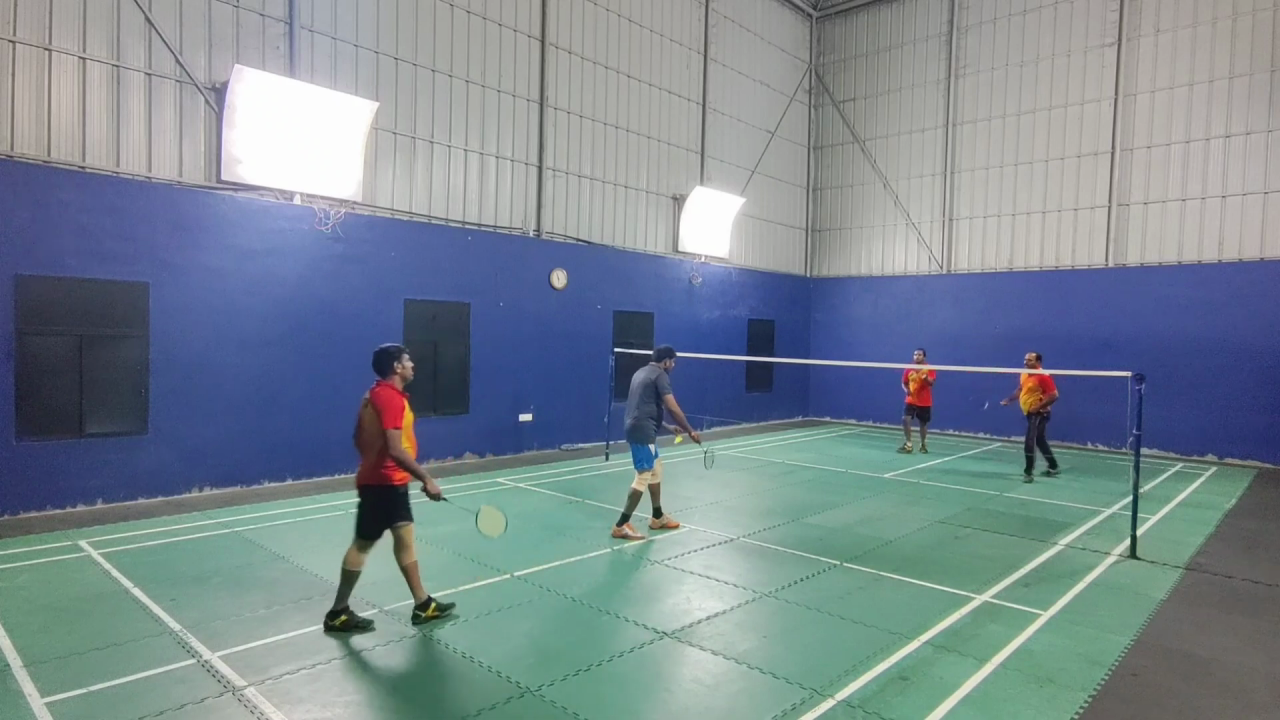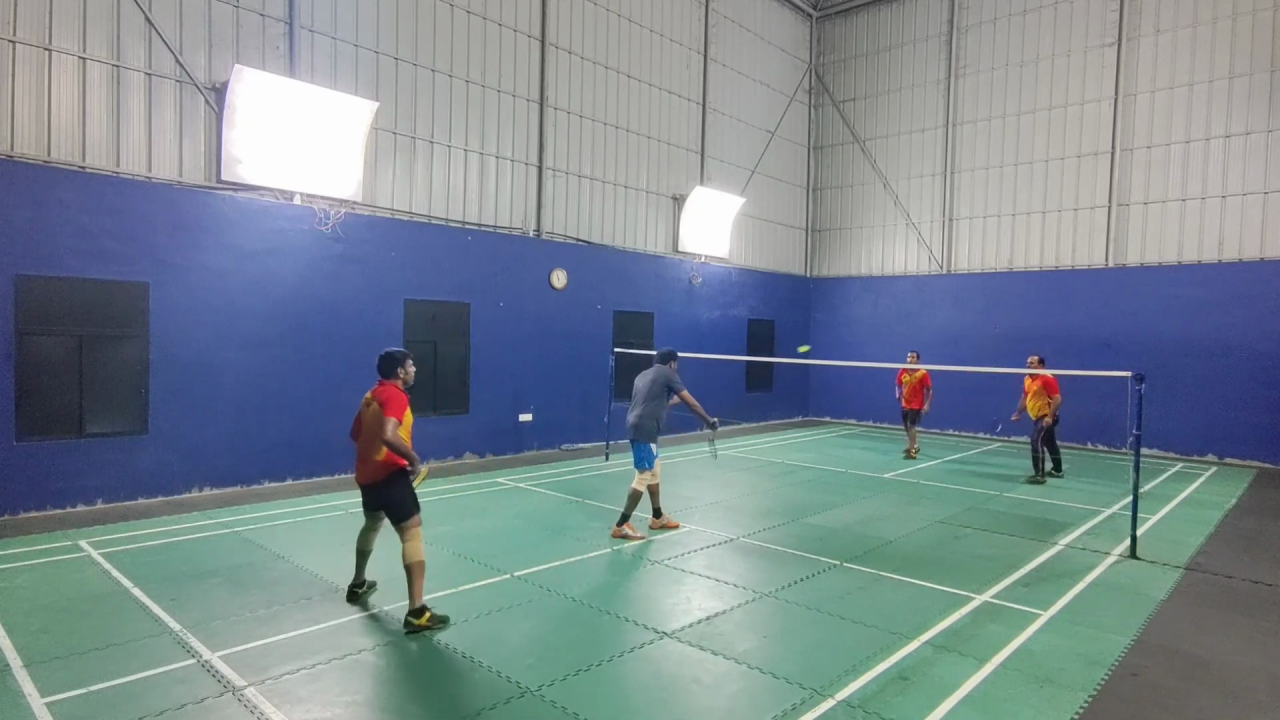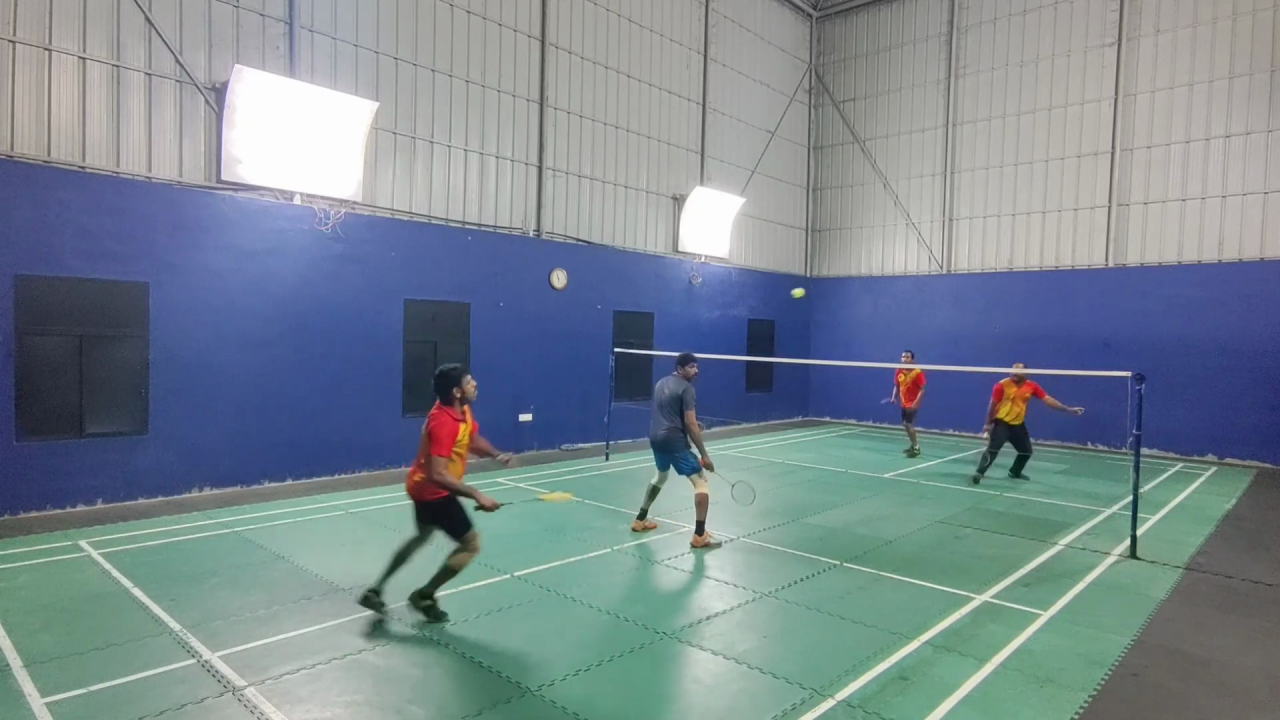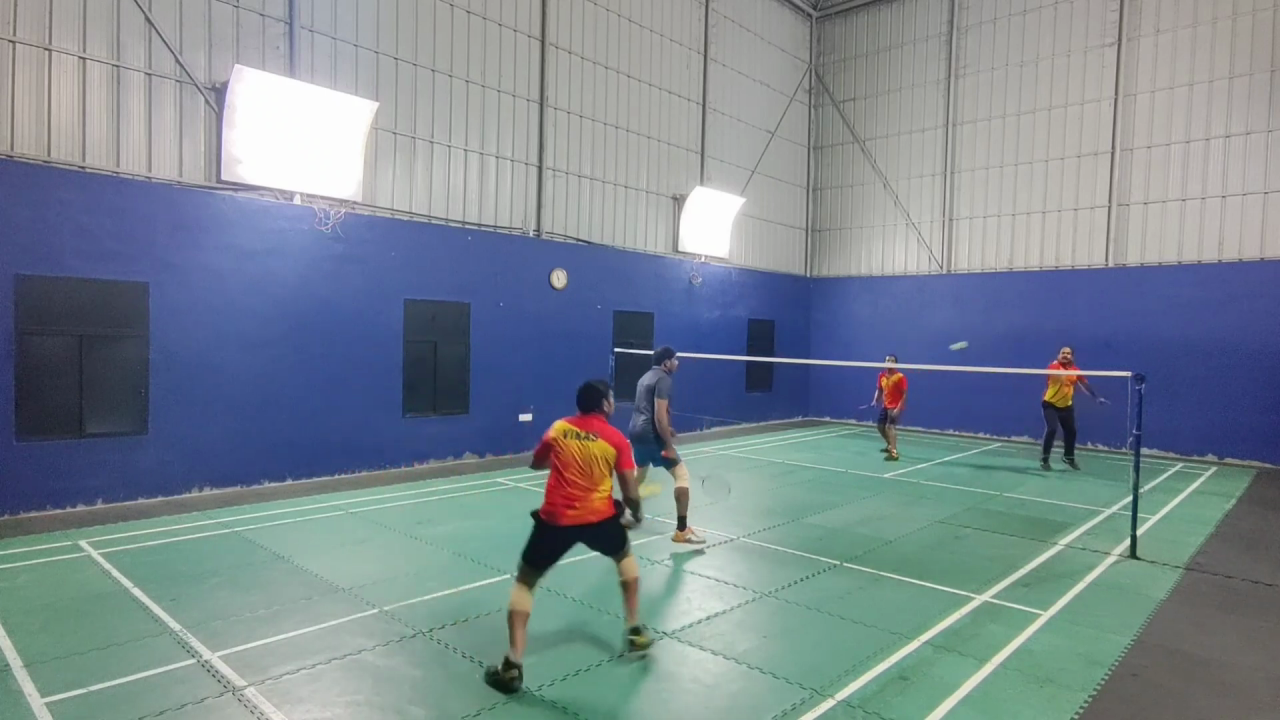
dt=1s
person 1, frame 1
left shoulder: (377, 395)
right shoulder: (390, 398)
left elbow: (358, 437)
right elbow: (396, 450)
right wrist: (427, 479)
left hip: (389, 481)
right hip: (382, 483)
left knee: (404, 536)
right knee: (363, 543)
left ankle: (423, 604)
right ankle: (338, 613)
person 1, frame 2
left shoulder: (372, 396)
right shoulder: (395, 396)
left elbow: (355, 434)
right elbow: (388, 436)
right wrist: (413, 458)
left hip: (367, 473)
right hip: (389, 473)
left knee: (372, 524)
right knee: (412, 534)
left ankle: (358, 584)
right ankle: (417, 612)
person 1, frame 3
left shoulder: (462, 410)
right shoulder: (443, 423)
left elbow: (474, 440)
right elbow: (437, 475)
left wrist: (497, 455)
right wrist: (477, 495)
left hip: (421, 486)
right hip: (434, 492)
left knee: (421, 538)
right knee: (470, 545)
left ankle: (377, 591)
right ankle: (425, 596)
person 1, frame 4
left shoulder: (558, 429)
right shoulder: (616, 439)
left elbow: (536, 464)
right elbow: (630, 494)
right wrist: (636, 514)
left hip: (555, 519)
right hip: (598, 518)
left knee: (524, 583)
right knee: (625, 556)
left ankle: (513, 664)
right ankle: (634, 630)
person 2, frame 1
left shoulder: (642, 373)
right shoulder: (659, 376)
right elbow: (673, 408)
left wrist: (666, 426)
right wrist: (690, 431)
left hip: (638, 428)
right hip: (643, 431)
left knee: (656, 470)
right knee: (643, 477)
left ankle: (658, 517)
right ankle: (621, 526)
person 2, frame 2
left shoulder: (644, 375)
right shoulder: (668, 374)
right elbow: (690, 402)
left wrist: (671, 401)
right wrist: (709, 420)
left hip: (637, 427)
right hip: (644, 430)
left knee: (654, 470)
right knee: (643, 476)
left ankle: (657, 517)
right ankle: (621, 525)
person 2, frame 3
left shoulder: (661, 383)
right shoulder: (686, 389)
right elbow: (691, 425)
left wrist: (693, 424)
right wrist: (704, 455)
left hip: (656, 438)
right hip: (674, 441)
left knee: (660, 477)
right knee: (701, 481)
left ankle: (640, 519)
right ankle: (700, 535)
person 2, frame 4
left shoulder: (646, 377)
right shoulder: (663, 379)
right elbow: (659, 415)
left wrist: (666, 429)
right wrist: (669, 446)
left hip: (636, 432)
right hip: (651, 436)
left knee: (640, 474)
right knee: (681, 474)
right ankle: (682, 530)
